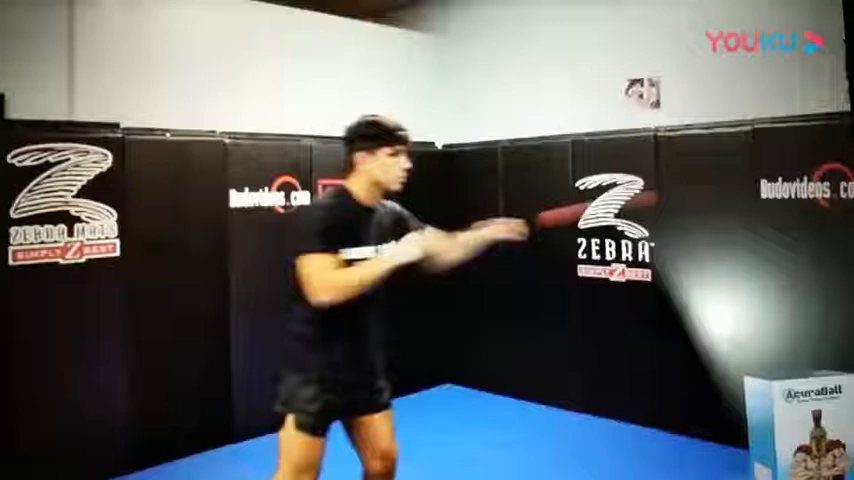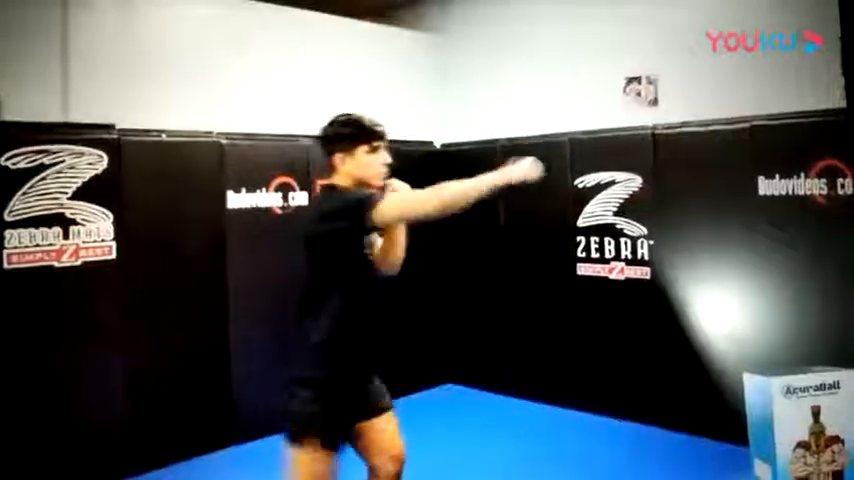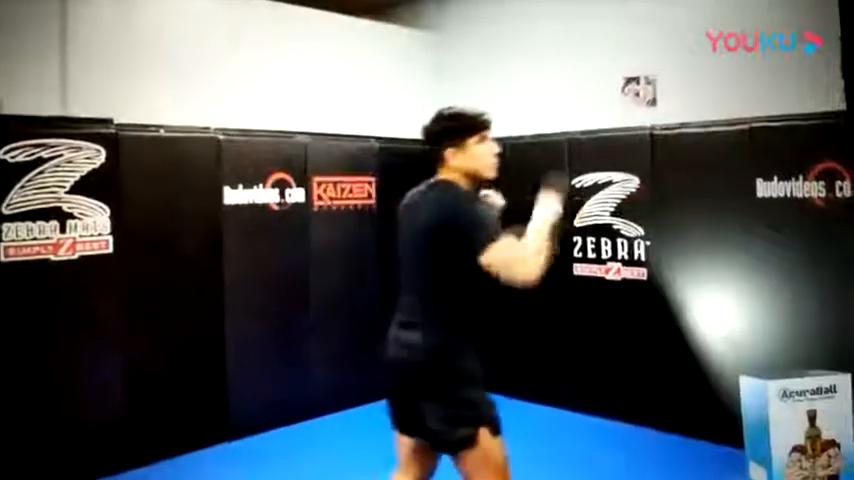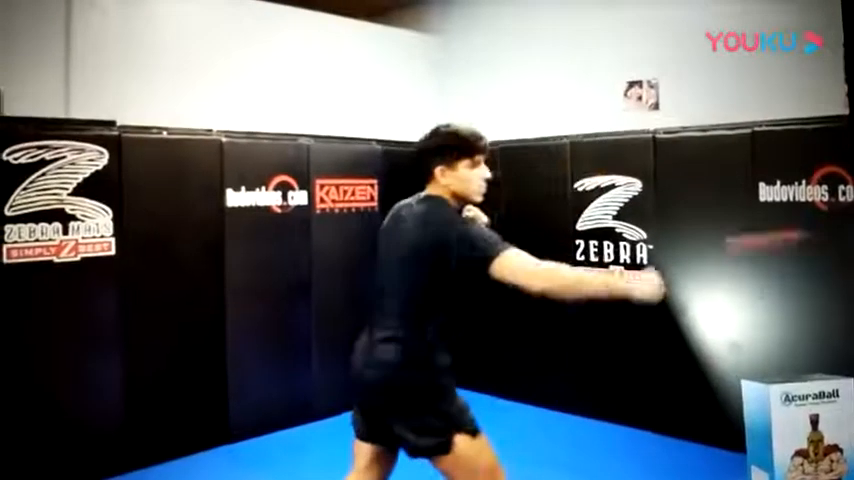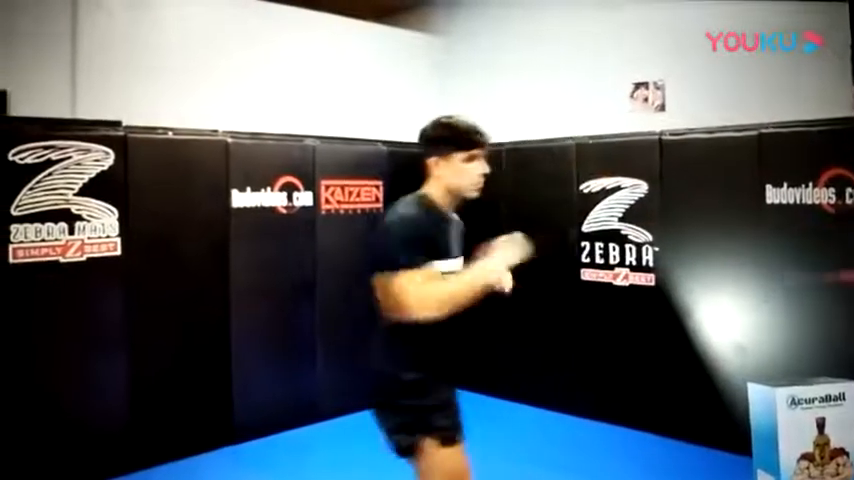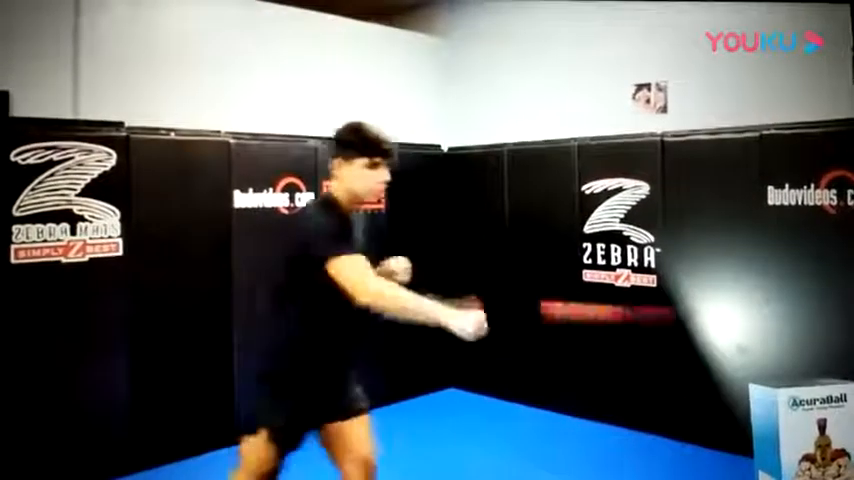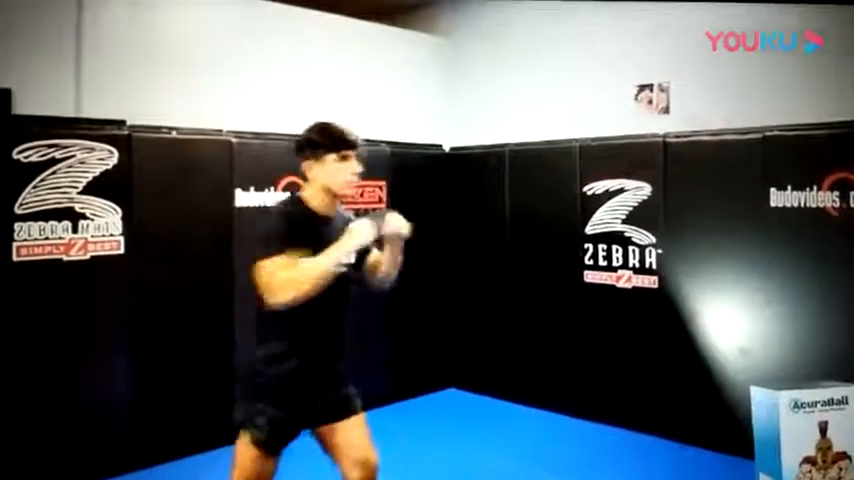
dt=0.7s
person 1, frame 1
left shoulder: (391, 216)
right shoulder: (324, 214)
left elbow: (441, 253)
right elbow: (323, 289)
left wrist: (486, 234)
right wrist: (394, 257)
left hip: (362, 360)
right hip: (315, 363)
person 1, frame 2
left shoulder: (351, 207)
right shoulder: (337, 206)
left elbow: (386, 265)
right elbow: (429, 203)
left wrist: (398, 215)
right wrist: (507, 173)
left hip: (353, 364)
right hip: (322, 368)
person 1, frame 3
left shoulder: (417, 201)
right shoulder: (462, 208)
right elbow: (524, 270)
right wrist: (545, 213)
left hip: (406, 353)
right hip: (444, 364)
person 1, frame 4
left shoulder: (399, 214)
right shoulder: (452, 230)
right elbow: (537, 276)
right wrist: (629, 286)
left hip: (371, 367)
right hip: (414, 378)
person 1, frame 5
left shoulder: (450, 221)
right shoulder: (409, 223)
right elbow: (422, 305)
left wrist: (490, 279)
right wrist: (488, 268)
left hip: (428, 371)
right hip: (410, 377)
person 1, frame 6
left shoulder: (346, 219)
right shoulder: (318, 220)
right elbow: (365, 293)
left wrist: (386, 272)
right wrist: (449, 315)
left hip: (335, 369)
right hip: (290, 370)
person 1, frame 7
left shoulder: (345, 222)
right shoulder: (283, 220)
left elbow: (381, 278)
right elbow: (283, 291)
left wrist: (394, 242)
right wrist: (344, 248)
left hip: (326, 373)
right hip: (275, 374)
